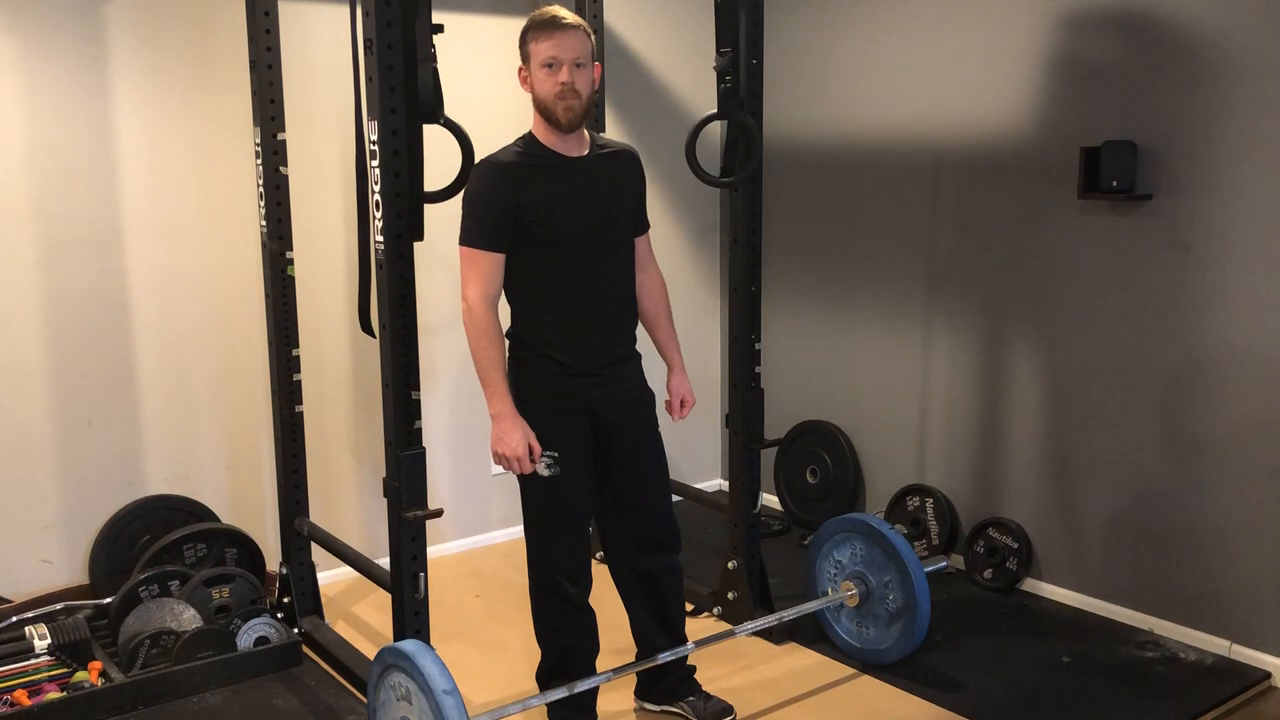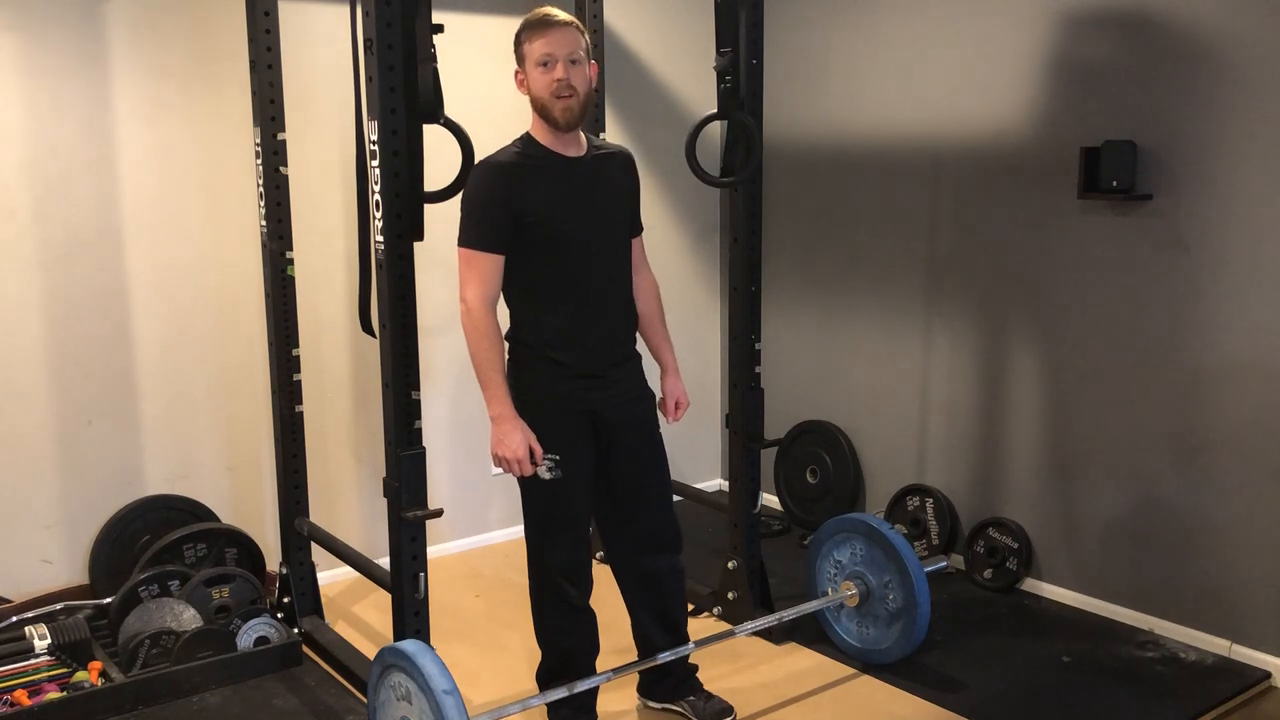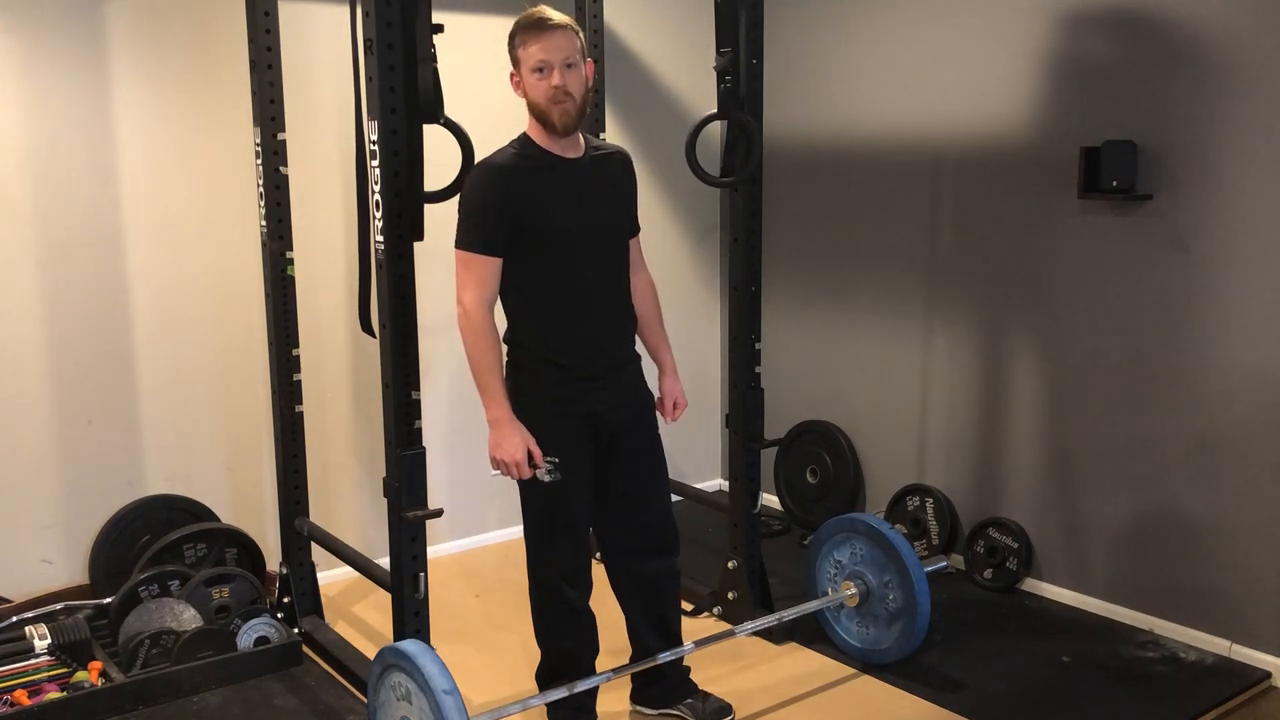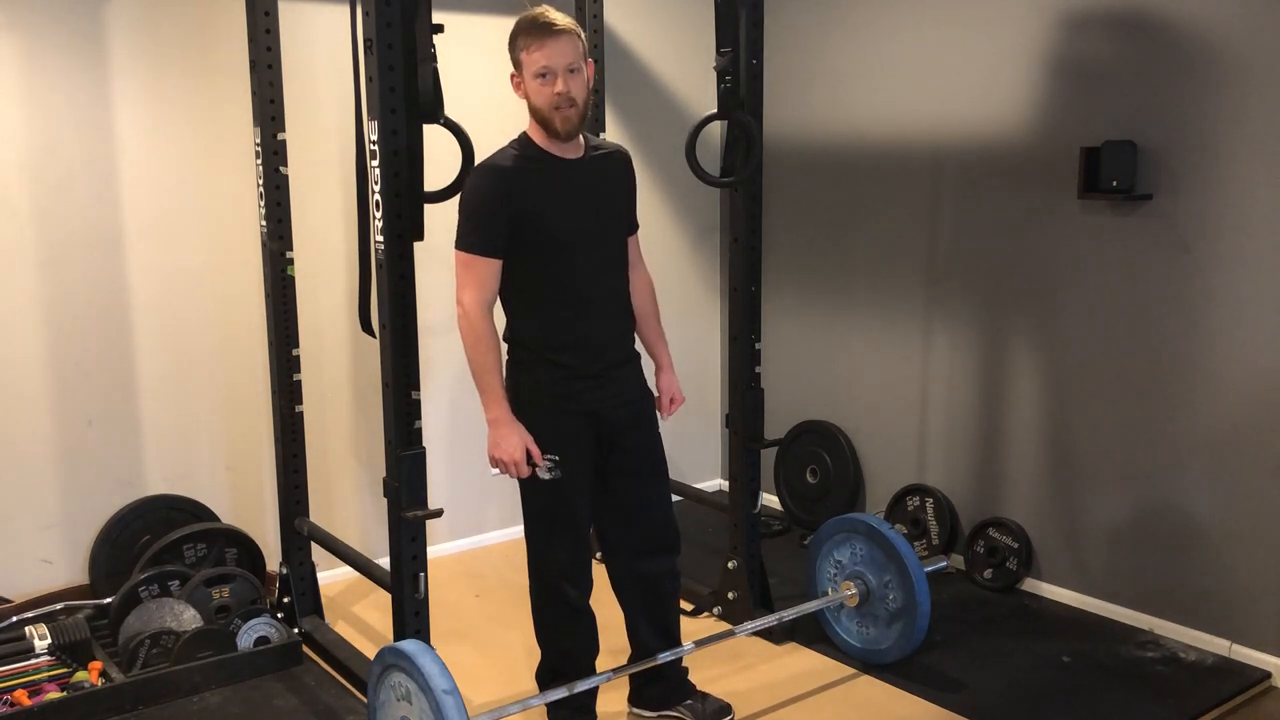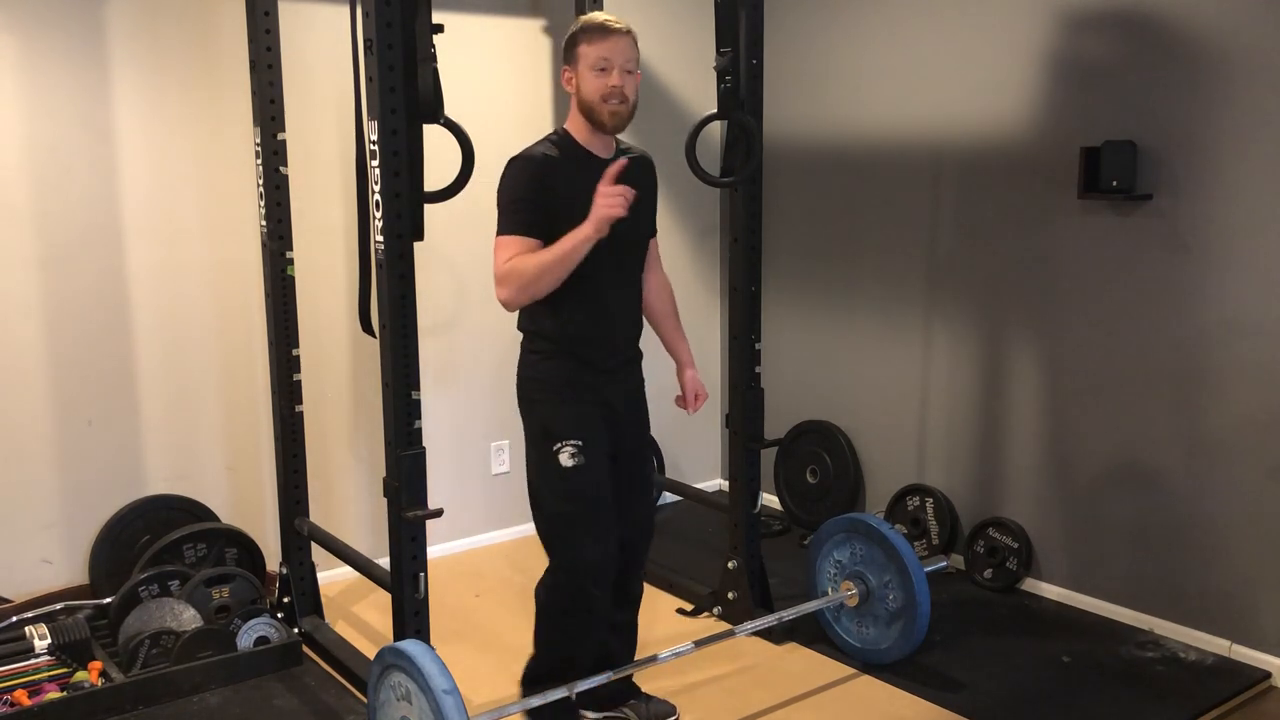
dt=1s
person 1, frame 1
left shoulder: (623, 164)
right shoulder: (502, 177)
right elbow: (479, 299)
left wrist: (675, 364)
right wrist: (503, 411)
left hip: (623, 385)
right hip: (548, 399)
left knee: (651, 536)
right knee: (561, 559)
person 1, frame 2
left shoulder: (618, 166)
right shoulder: (501, 178)
right elbow: (477, 301)
left wrist: (669, 367)
right wrist: (504, 414)
left hip: (624, 387)
right hip: (549, 400)
left knee: (653, 537)
right knee: (562, 560)
person 1, frame 3
left shoulder: (615, 166)
right shoulder: (498, 179)
right elbow: (474, 304)
left wrist: (666, 366)
right wrist: (501, 417)
left hip: (622, 390)
right hip: (548, 403)
left knee: (650, 540)
right knee: (561, 563)
person 1, frame 4
left shoulder: (615, 164)
right shoulder: (499, 180)
right elbow: (473, 305)
left wrist: (663, 363)
right wrist: (500, 417)
left hip: (622, 388)
right hip: (547, 402)
left knee: (650, 540)
right knee: (562, 563)
person 1, frame 5
left shoulder: (640, 168)
right shoulder: (536, 169)
right elbow: (511, 286)
left wrist: (683, 360)
right wrist: (594, 224)
left hip: (621, 379)
right hip: (558, 383)
left knee: (627, 539)
right knee: (581, 551)
